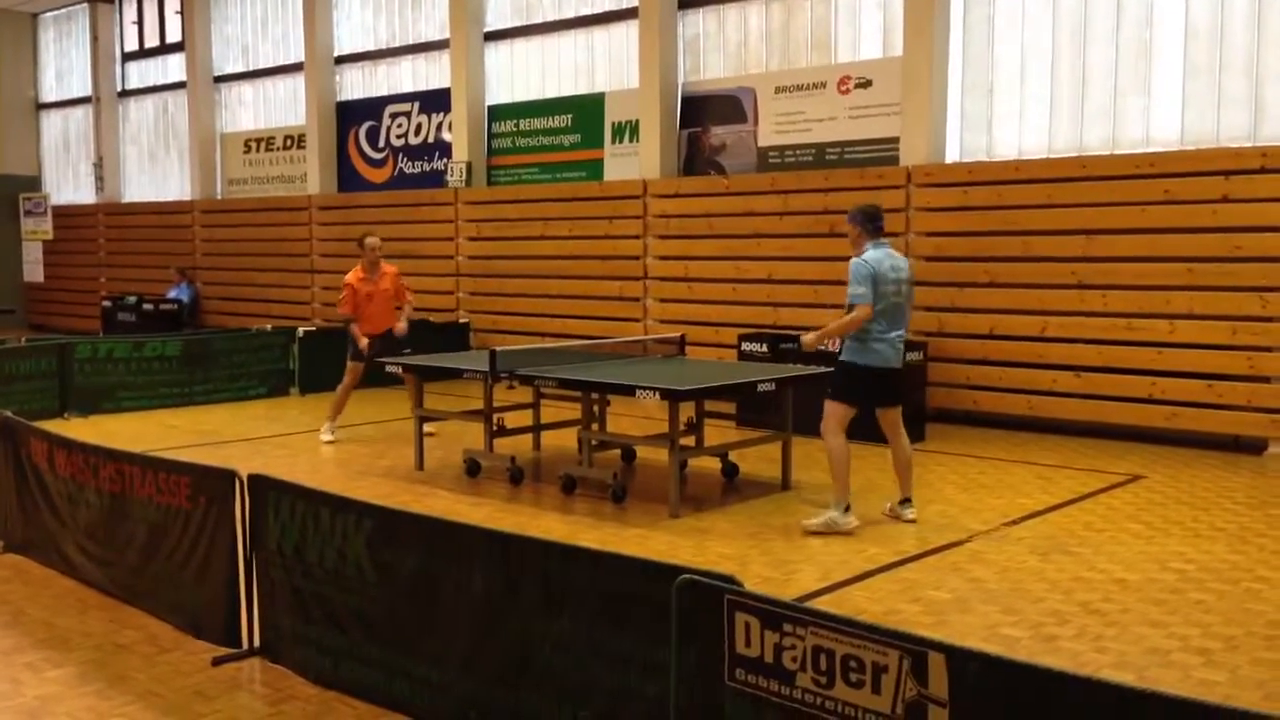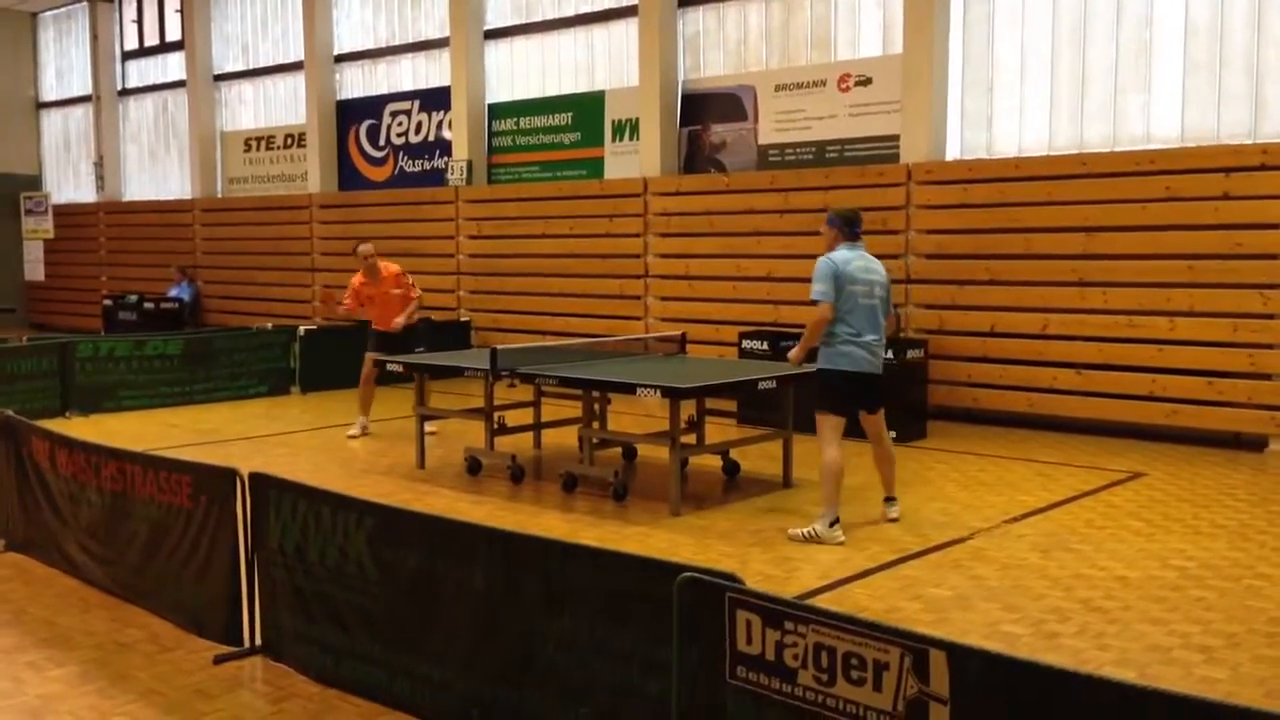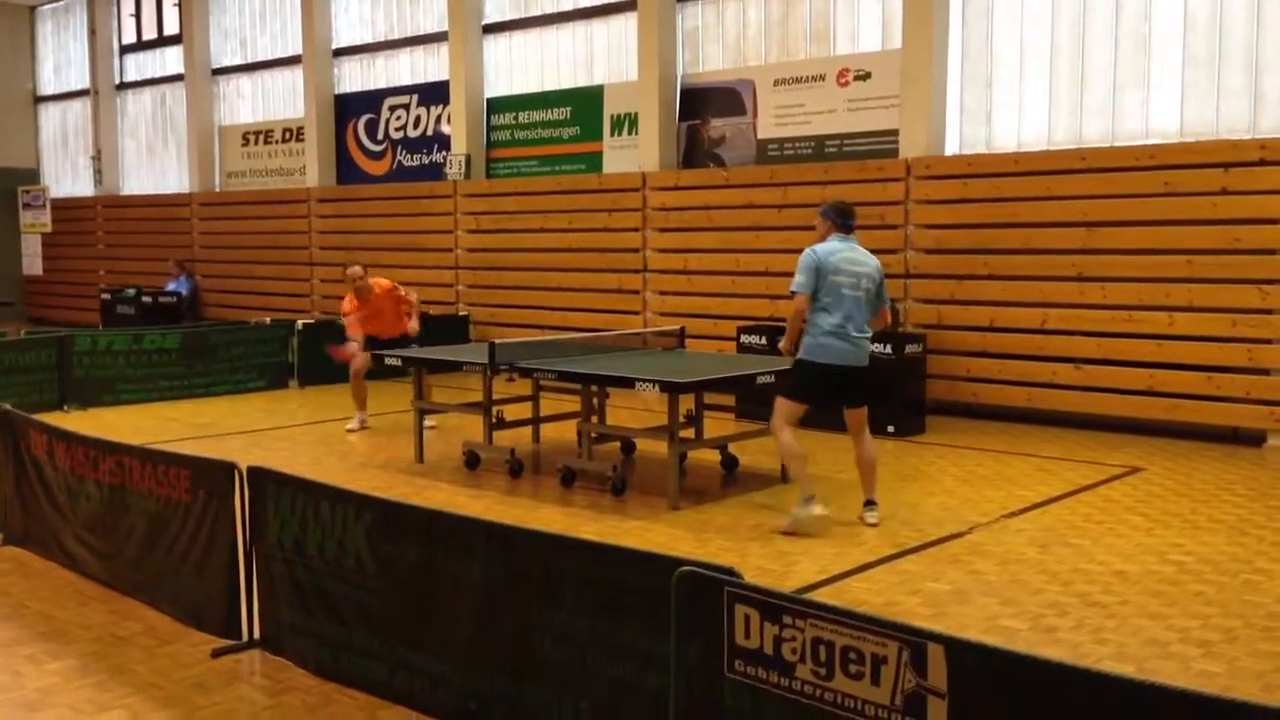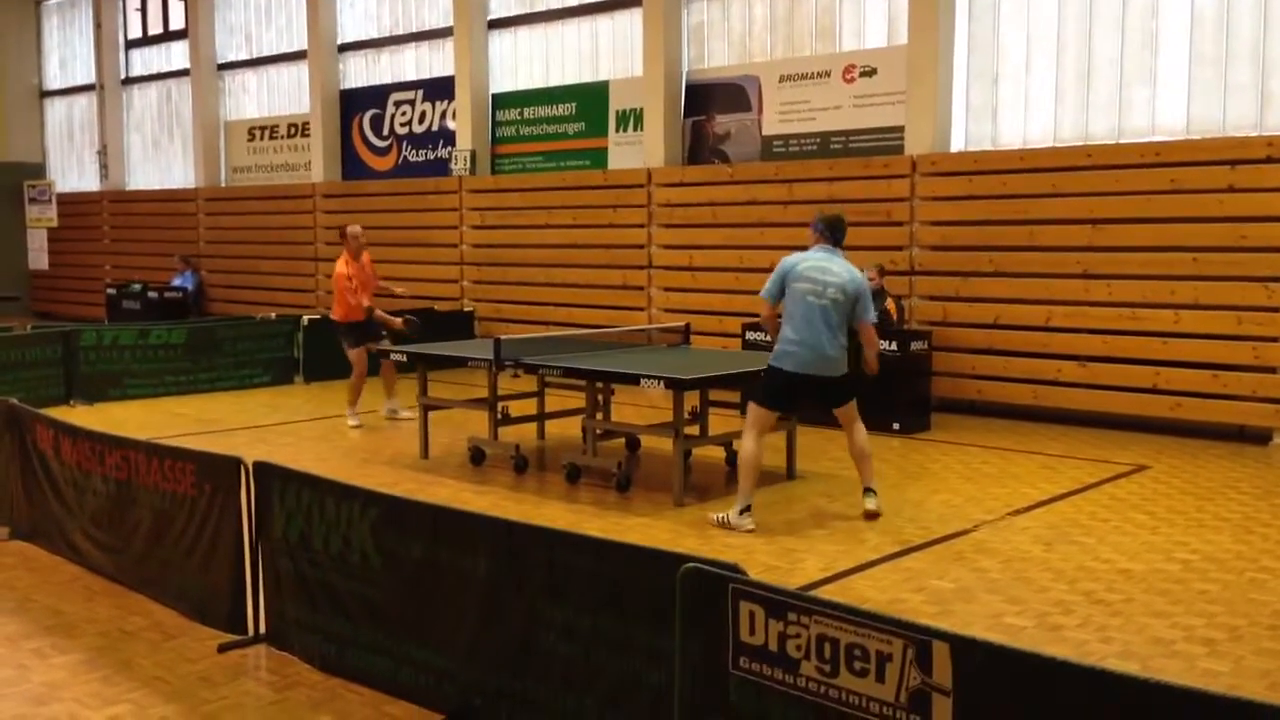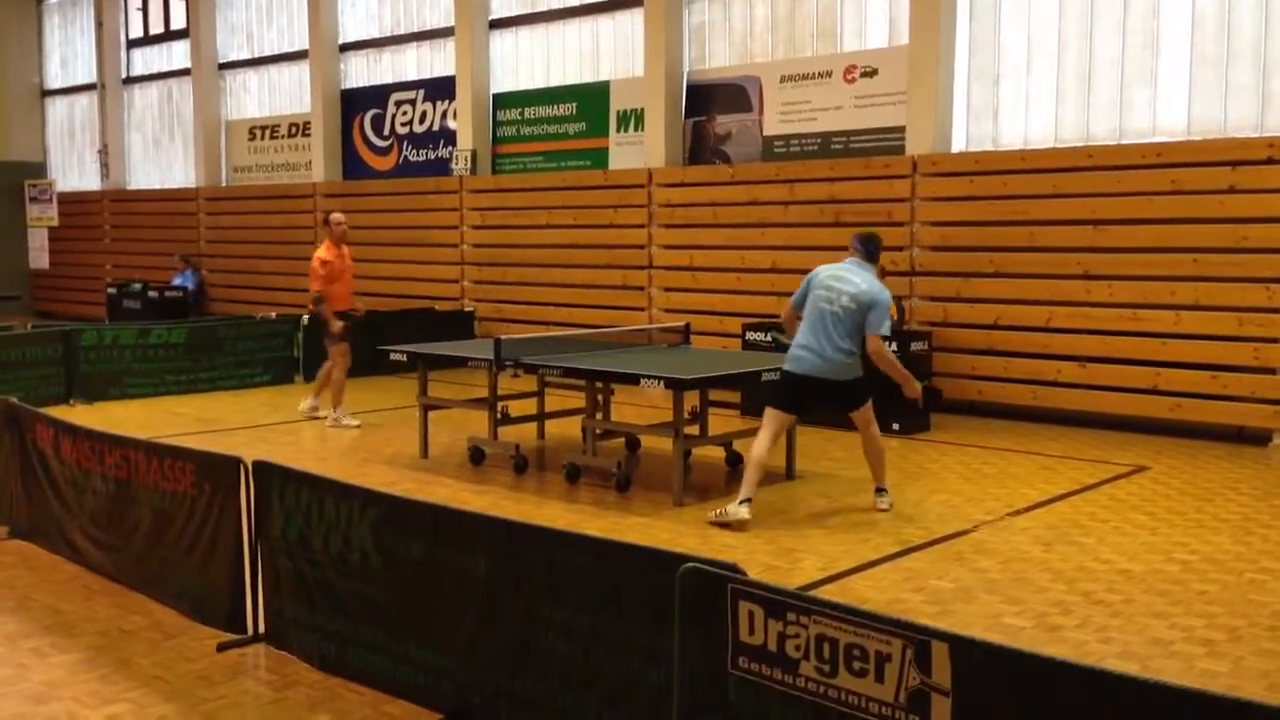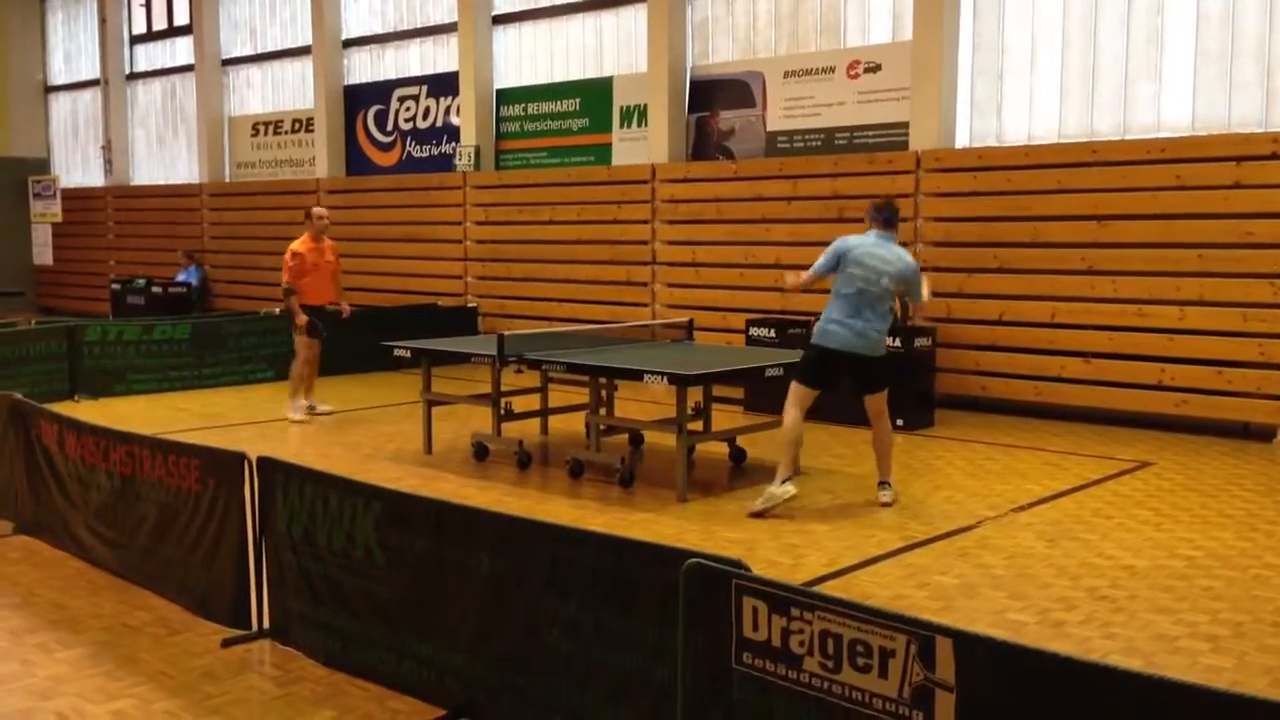
dt=0.3s
person 1, frame 1
left shoulder: (862, 263)
right shoulder: (901, 262)
left elbow: (862, 315)
left wrist: (819, 336)
left hip: (861, 359)
right hip: (892, 358)
left knee: (832, 428)
right knee: (895, 430)
left ankle: (841, 510)
right ankle: (905, 503)
person 1, frame 2
left shoulder: (829, 263)
right shoulder: (878, 268)
left elbow: (823, 315)
right elbow: (889, 323)
left wrist: (801, 349)
left hip: (839, 363)
right hip: (872, 363)
left knee: (829, 440)
right knee: (878, 433)
left ankle: (829, 523)
right ankle: (891, 501)
person 1, frame 3
left shoulder: (816, 254)
right shoulder: (872, 262)
left elbow: (800, 307)
right elbow: (884, 319)
left wrist: (790, 341)
left hip: (818, 356)
right hip: (857, 359)
left knee: (782, 424)
right knee: (859, 432)
left ankle: (808, 503)
right ankle: (870, 507)
person 1, frame 4
left shoulder: (791, 263)
right shoulder: (855, 277)
left elbow: (766, 313)
right elbow: (868, 335)
right wrist: (871, 358)
left hip: (787, 363)
right hip: (832, 367)
left knee: (752, 430)
right knee: (853, 424)
left ankle: (742, 511)
right ankle: (869, 494)
person 1, frame 5
left shoulder: (822, 272)
right shoulder: (878, 293)
left elbow: (789, 314)
right elbow: (875, 351)
right wrist: (906, 381)
left hip: (799, 365)
right hip: (843, 372)
left knee: (767, 433)
right knee: (868, 425)
left ankle: (742, 503)
right ankle: (881, 493)
person 1, frame 6
left shoulder: (847, 244)
right shoulder: (907, 264)
left elbow: (808, 280)
right elbow: (916, 304)
left wrist: (794, 282)
right wrist: (922, 287)
left hip: (829, 341)
right hip: (870, 348)
left knee: (794, 406)
right knee: (879, 416)
left ankle: (783, 481)
right ankle: (885, 486)
person 2, frame 1
left shoulder: (393, 273)
right shoulder: (351, 280)
left elbow: (407, 300)
right elbow: (347, 316)
left wrist: (403, 321)
right wrist: (360, 339)
left hip: (390, 333)
right hip: (362, 335)
right knee: (348, 381)
right ankle: (329, 426)
person 2, frame 2
left shoulder: (395, 272)
right shoulder: (356, 283)
left elbow: (415, 297)
right elbow: (347, 310)
left wrist: (403, 317)
right wrist: (342, 310)
left hip: (406, 329)
right hip: (379, 331)
right knee: (367, 375)
right ankle: (362, 422)
person 2, frame 3
left shoulder: (386, 287)
right shoulder: (349, 306)
left elbow: (412, 300)
right elbow: (356, 338)
left wrist: (414, 320)
right wrist: (353, 348)
left hip: (399, 335)
right hip: (369, 337)
right knee: (356, 372)
right ankle: (361, 416)
person 2, frame 4
left shoulder: (365, 256)
right shoulder: (343, 271)
right elbow: (364, 306)
left wrist: (392, 290)
right wrist: (391, 320)
left hip: (367, 318)
right hip: (346, 322)
left knee: (388, 359)
right knee: (361, 367)
left ankle: (392, 407)
right ankle: (351, 412)
person 2, frame 5
left shoulder: (345, 251)
right shoulder: (323, 257)
right elbow: (316, 295)
left wrist: (353, 303)
right wrist: (332, 321)
left hip: (339, 313)
right hip: (326, 316)
left knee: (334, 361)
right knee: (342, 362)
left ankle: (311, 403)
right ankle: (337, 415)
person 2, frame 6
left shoulder: (330, 246)
right shoulder: (297, 249)
left elbow: (334, 277)
right elbow: (287, 286)
left wrist: (342, 301)
right wrist: (298, 313)
left hip: (319, 307)
right hip: (302, 308)
left knee: (314, 355)
right knee: (303, 355)
left ankle: (307, 402)
right ankle: (294, 405)
